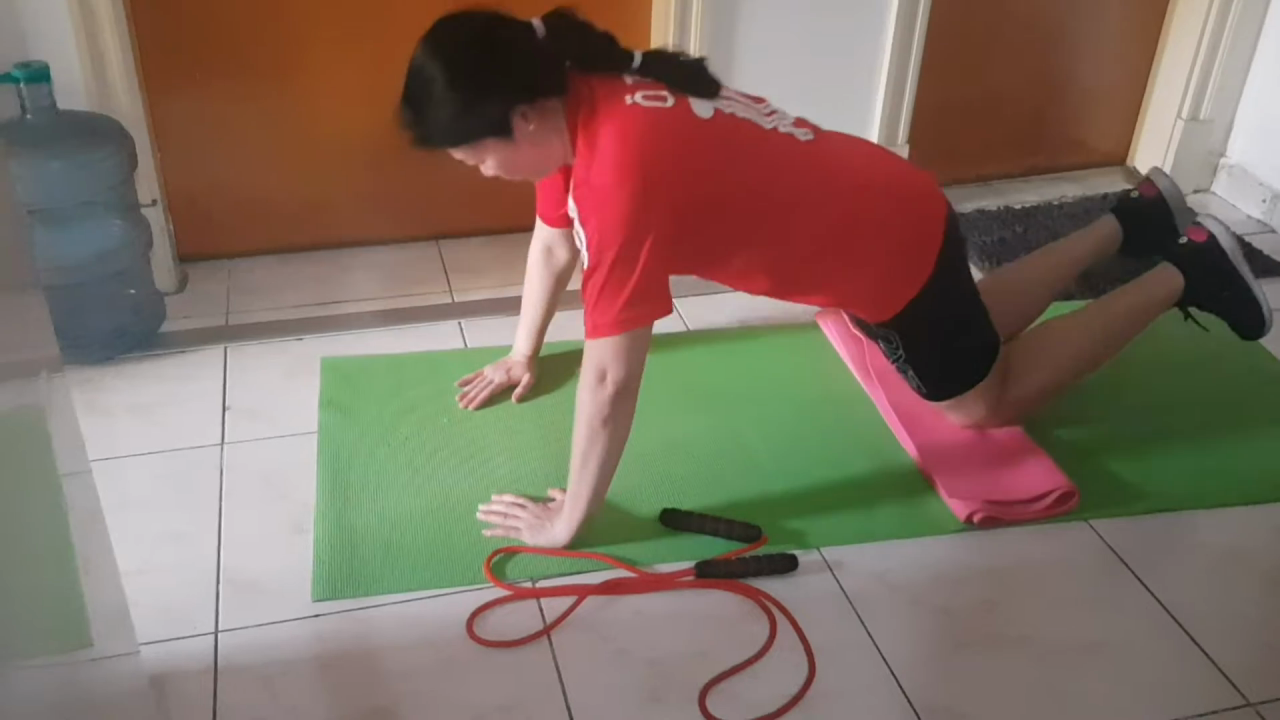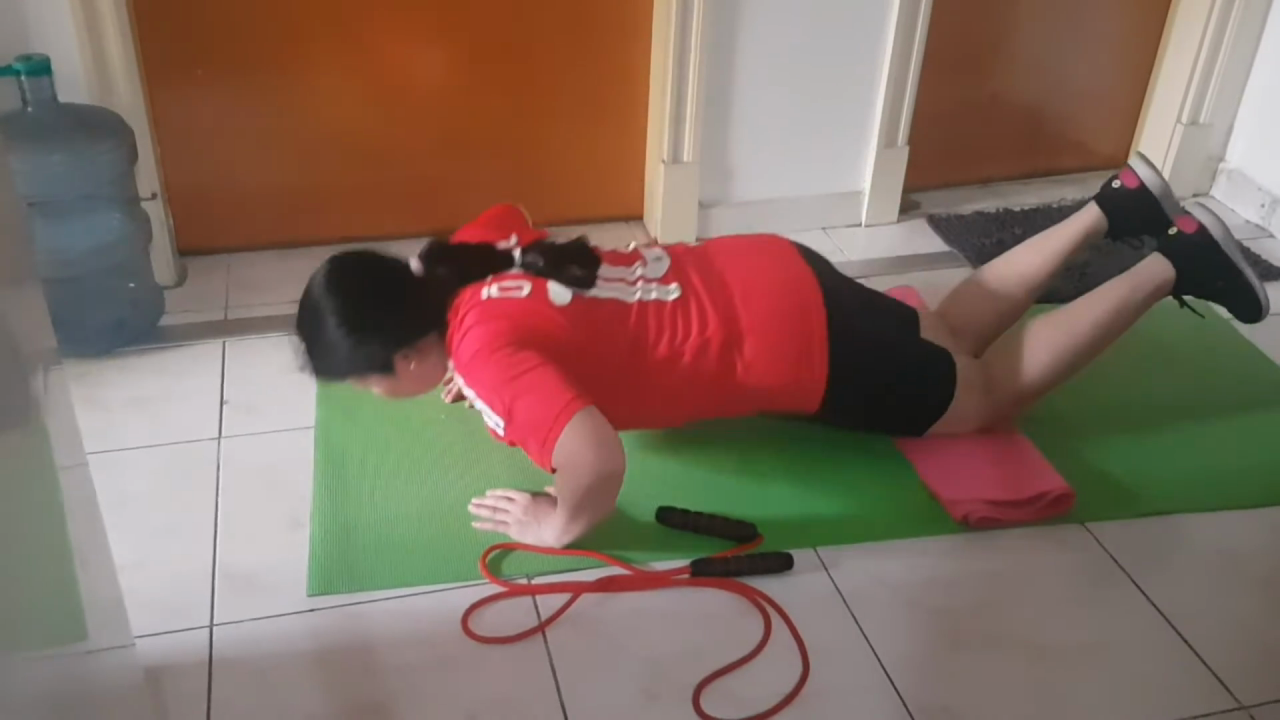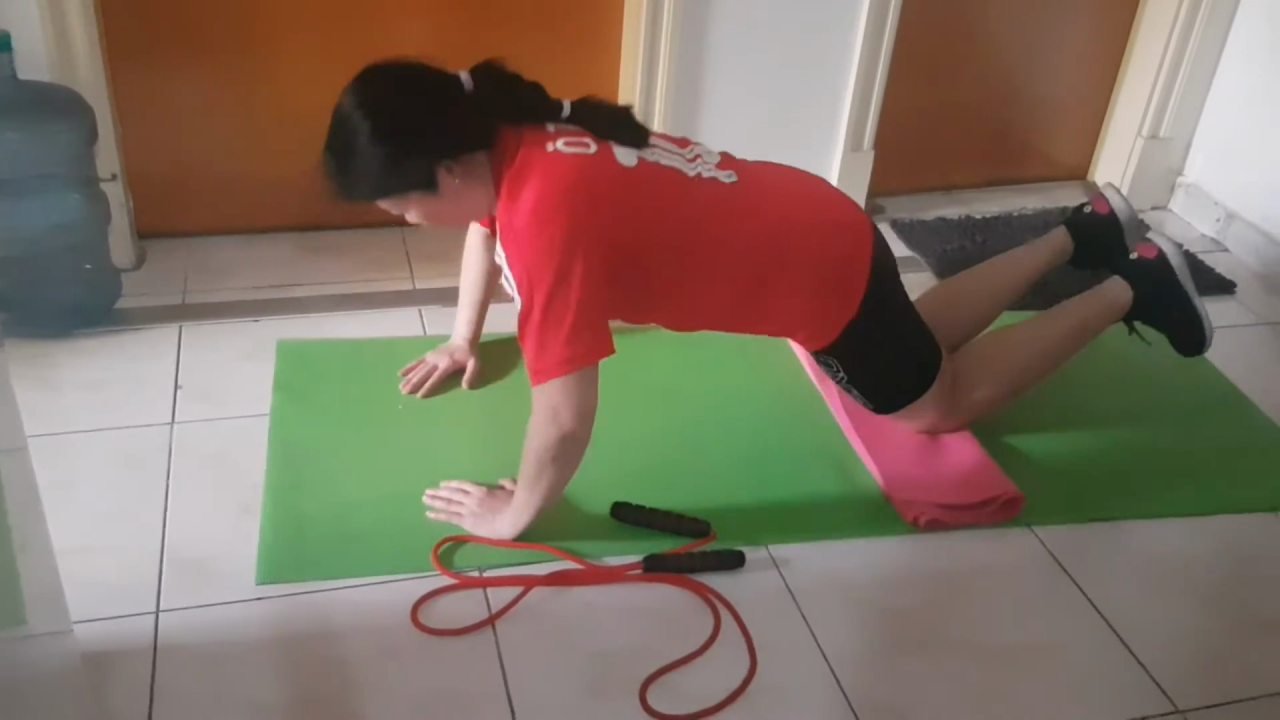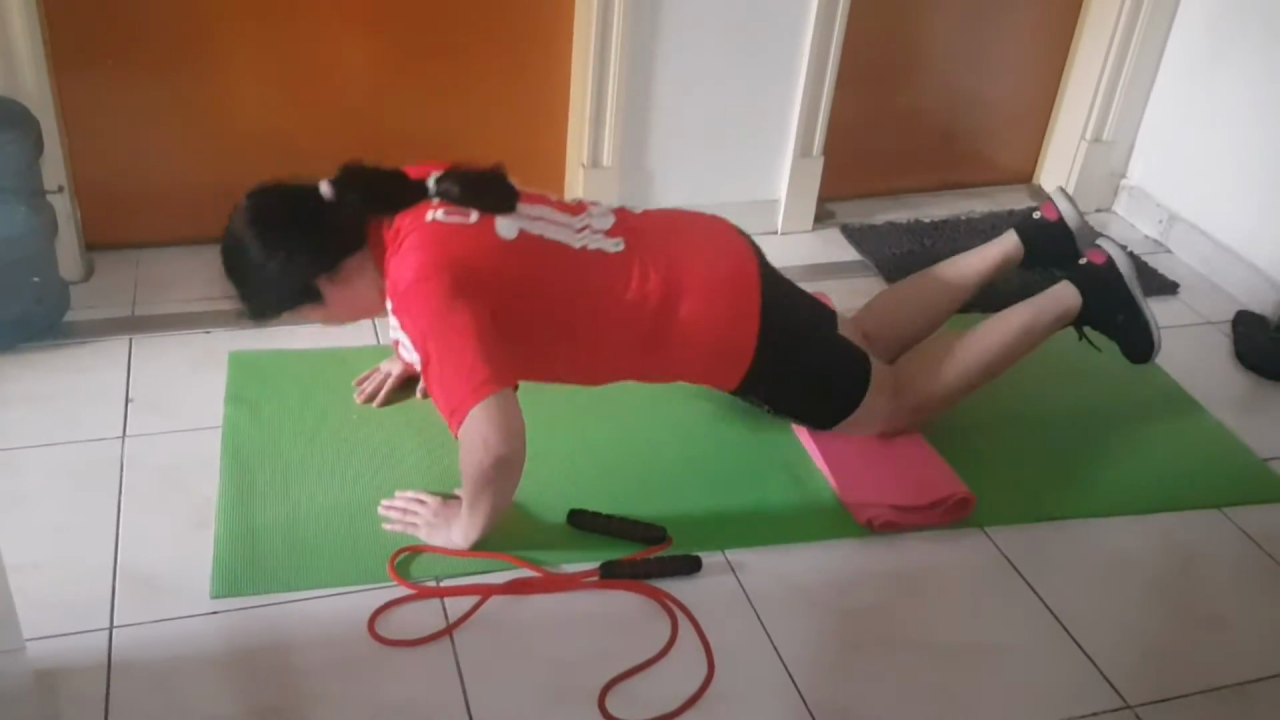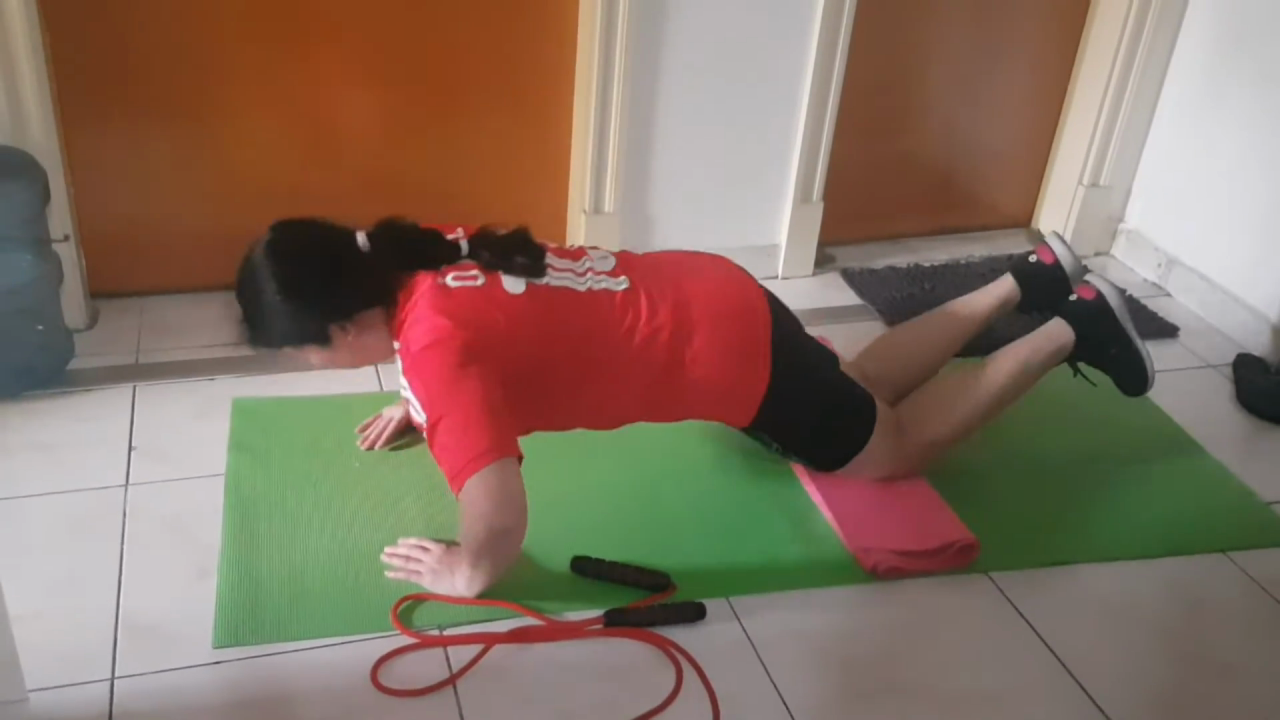
dt=1s
person 1, frame 1
left shoulder: (620, 165)
right shoulder: (576, 100)
left elbow: (611, 377)
right elbow: (552, 240)
left wrist: (568, 518)
right wrist: (522, 356)
left hip: (892, 241)
right hip: (866, 204)
left knee: (996, 398)
right knee: (977, 333)
left ankle: (1181, 271)
right ankle: (1129, 220)
person 1, frame 2
left shoulder: (486, 352)
right shoulder: (464, 265)
left elbow: (598, 464)
right elbow: (515, 235)
left wrist: (558, 525)
left hip: (791, 345)
right hip: (764, 274)
left knee: (987, 394)
right knee: (954, 335)
left ankle: (1170, 265)
right ankle: (1114, 207)
person 1, frame 3
left shoulder: (543, 214)
right shoulder: (503, 135)
left elbow: (566, 420)
right elbow: (485, 230)
left wrist: (512, 513)
right wrist: (462, 342)
left hip: (824, 267)
right hip: (796, 217)
left knee: (947, 404)
right knee: (924, 344)
left ankle: (1125, 288)
right ankle: (1081, 234)
person 1, frame 4
left shoulder: (422, 281)
right shoulder: (400, 194)
left elbow: (497, 444)
left wrist: (466, 525)
right wrist: (415, 353)
left hip: (719, 317)
right hip: (699, 258)
left knee: (889, 404)
right knee: (862, 341)
left ankle: (1076, 296)
right ankle: (1028, 239)
person 1, frame 5
left shoulder: (433, 346)
right shoulder: (409, 258)
left elbow: (500, 514)
left wrist: (466, 574)
right wrist: (420, 403)
left hip: (726, 352)
right hip: (704, 294)
left knee: (896, 446)
right knee: (864, 386)
left ankle: (1069, 329)
right ankle: (1027, 281)
